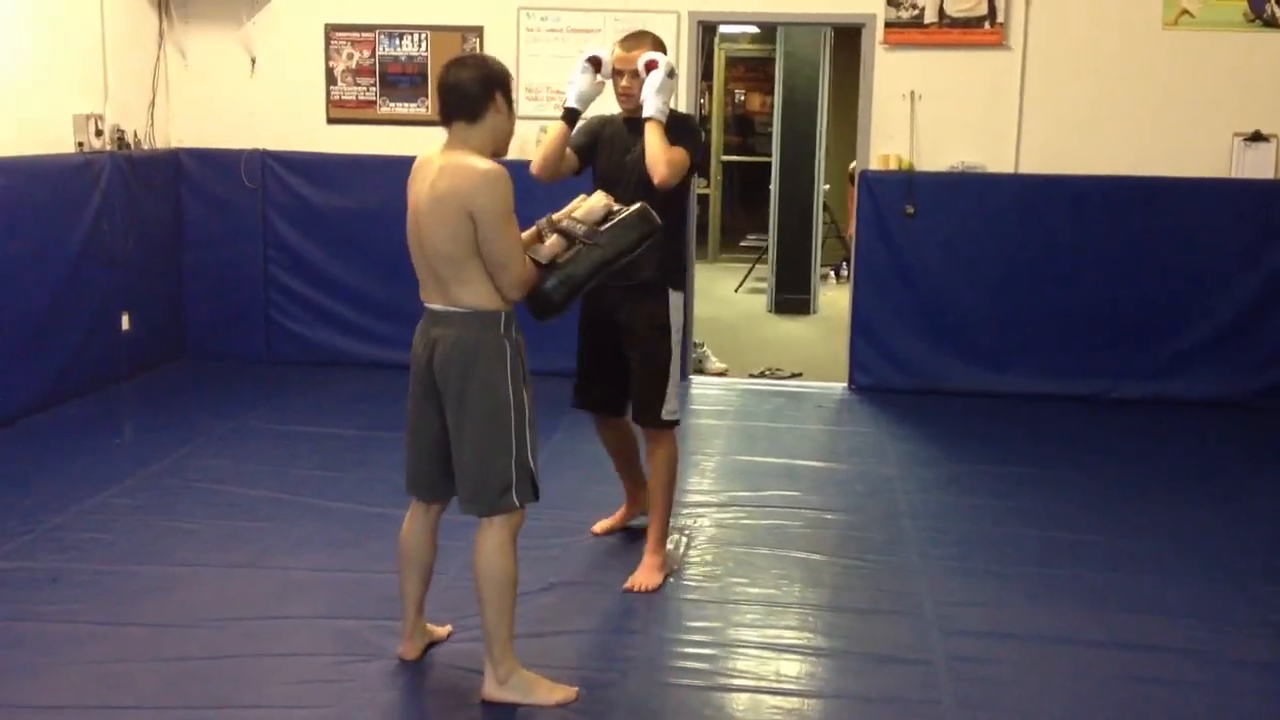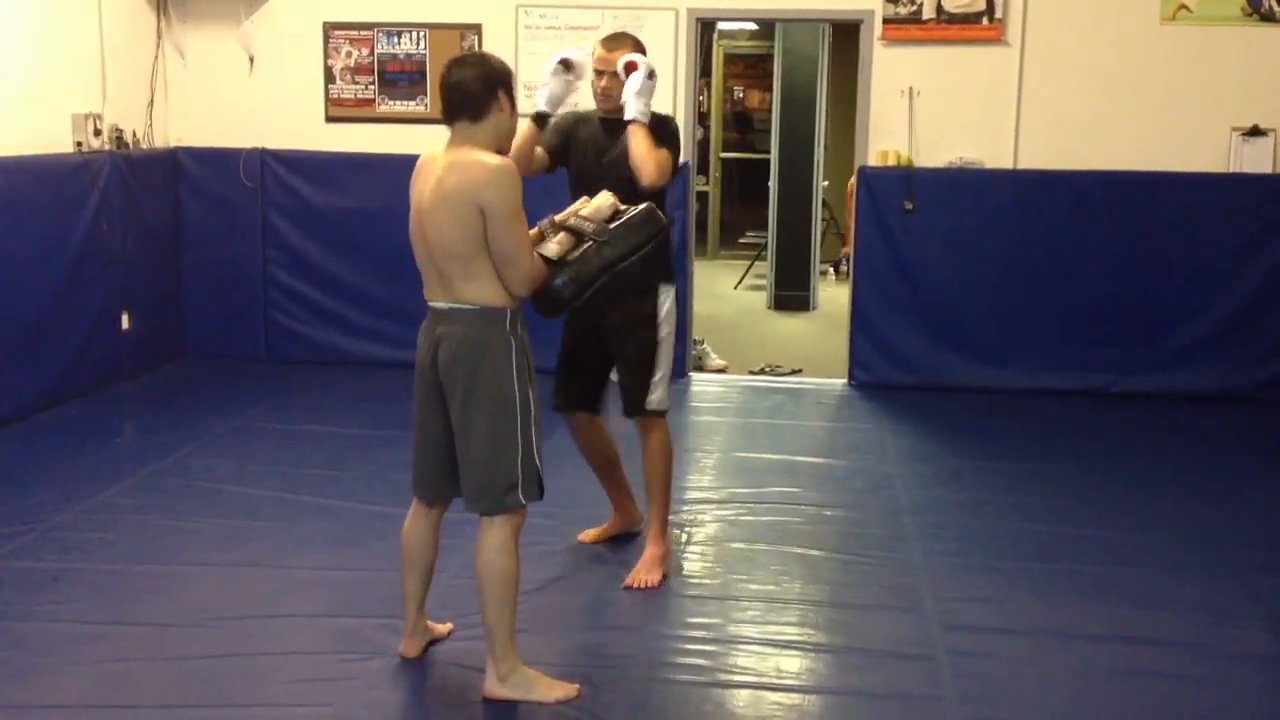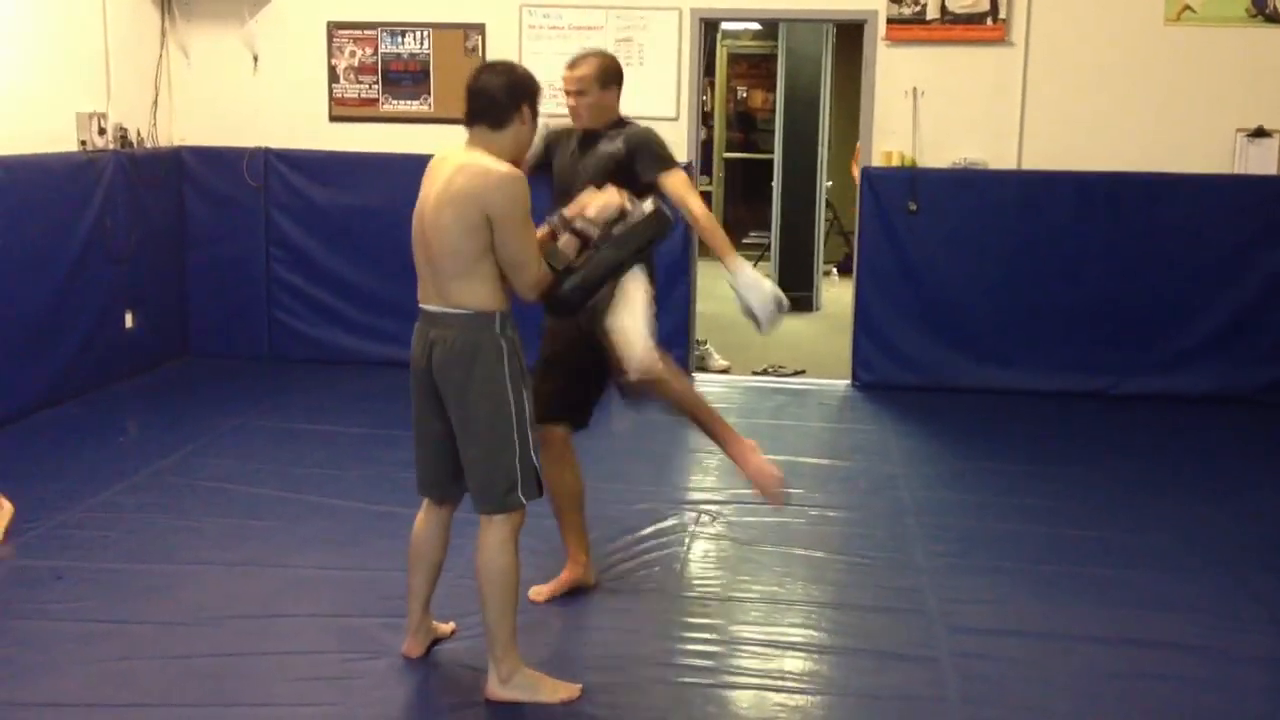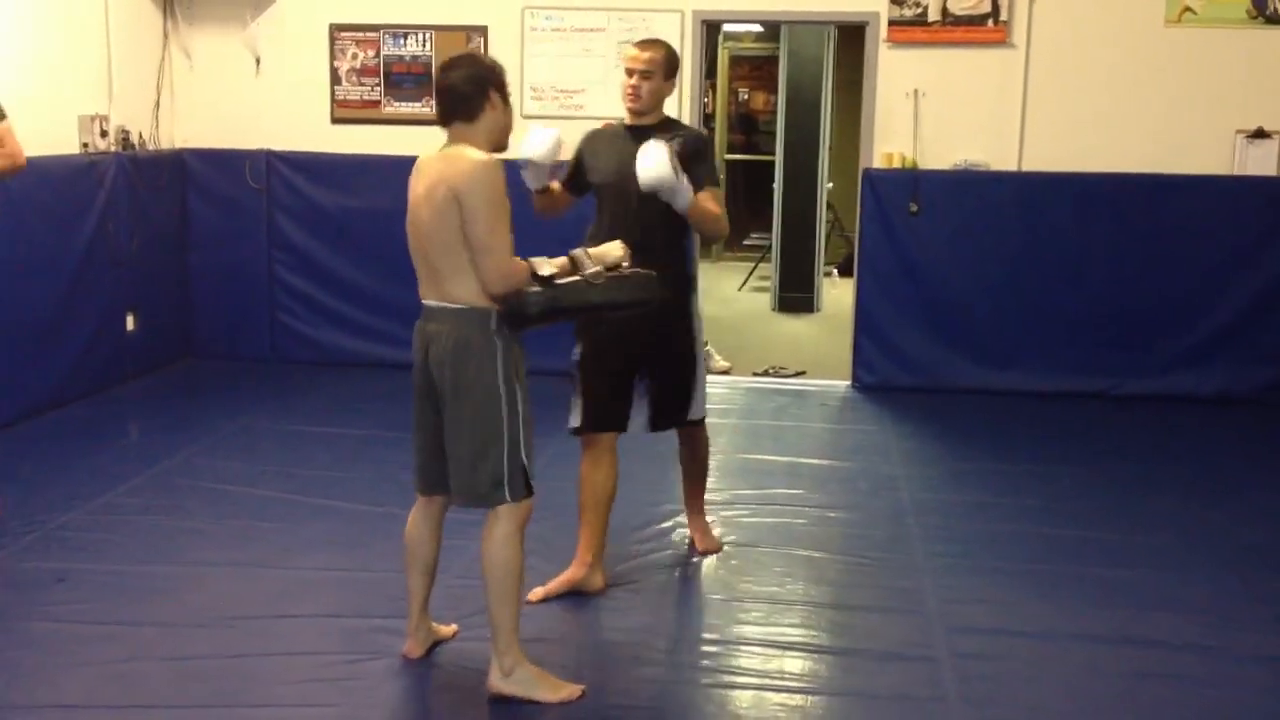
dt=0.7s
person 1, frame 1
left shoulder: (423, 169)
right shoulder: (486, 177)
right elbow: (515, 282)
left wrist: (553, 225)
right wrist: (564, 236)
left hip: (433, 333)
right hip: (481, 342)
left knee: (427, 500)
right knee: (500, 512)
left ankle: (413, 631)
right ankle: (502, 673)
person 1, frame 2
left shoulder: (426, 168)
right shoulder: (494, 172)
right elbow: (521, 279)
left wrist: (550, 227)
left hip: (437, 331)
right hip: (486, 339)
left knee: (429, 497)
right knee: (502, 511)
left ankle: (414, 629)
right ankle: (503, 670)
person 1, frame 3
left shoulder: (444, 165)
right shoulder: (501, 180)
right elbow: (528, 284)
left wrist: (569, 220)
right wrist: (569, 234)
left hip: (432, 335)
right hip: (478, 343)
left knee: (441, 496)
right knee: (503, 511)
left ankle: (418, 627)
right ankle: (507, 672)
person 1, frame 4
left shoulder: (426, 167)
right shoulder: (480, 168)
right elbow: (497, 277)
left wrist: (546, 266)
right wrist: (569, 262)
left hip: (433, 332)
right hip: (477, 338)
left knee: (432, 494)
right knee: (509, 504)
left ankle: (418, 628)
right ankle: (508, 665)
person 2, frame 1
left shoulder: (681, 128)
right shoulder: (599, 129)
left elbow: (664, 174)
right elbow: (543, 170)
left wrist: (653, 109)
right wrist: (574, 105)
left hip: (655, 291)
right hip: (601, 286)
left knee: (656, 421)
right knee: (603, 409)
left ankle: (656, 550)
right ankle: (636, 498)
person 2, frame 2
left shoulder: (658, 128)
right shoulder: (573, 126)
left elbow: (651, 177)
right elbow: (517, 168)
left wrist: (636, 111)
right wrist: (544, 106)
left hip: (643, 288)
right hip: (589, 287)
left knee: (647, 412)
right knee: (577, 409)
left ankle: (657, 543)
right ankle: (623, 513)
person 2, frame 3
left shoulder: (635, 141)
right shoulder: (556, 141)
left elbow: (689, 202)
left wrist: (741, 269)
left hip: (617, 278)
left knee: (640, 366)
right knee: (549, 434)
left ankle: (736, 445)
right ankle: (577, 563)
person 2, frame 4
left shoulder: (688, 144)
right shoulder: (598, 142)
left elbow: (717, 225)
right elbow: (554, 206)
left wrist: (677, 192)
right wrist: (537, 179)
left hip: (669, 302)
left knee: (688, 420)
right knee: (598, 434)
left ankle: (695, 514)
right ankle: (587, 564)
